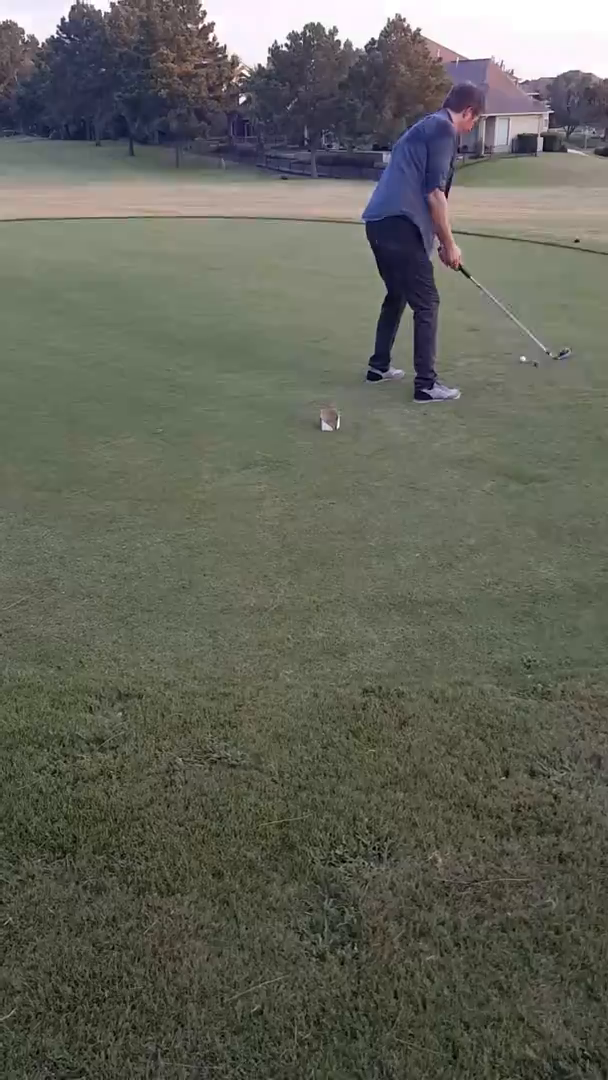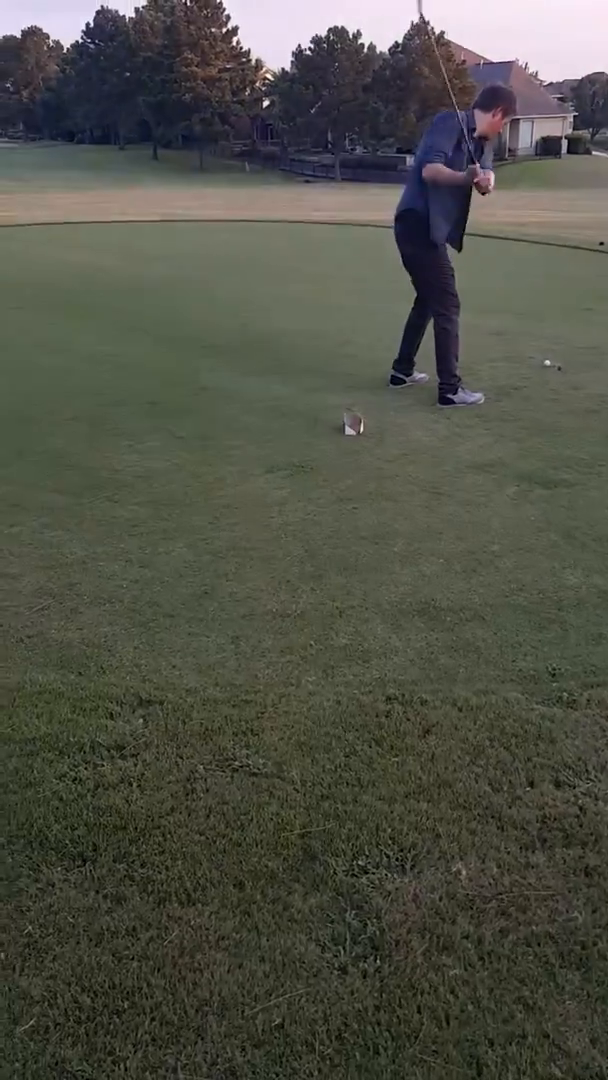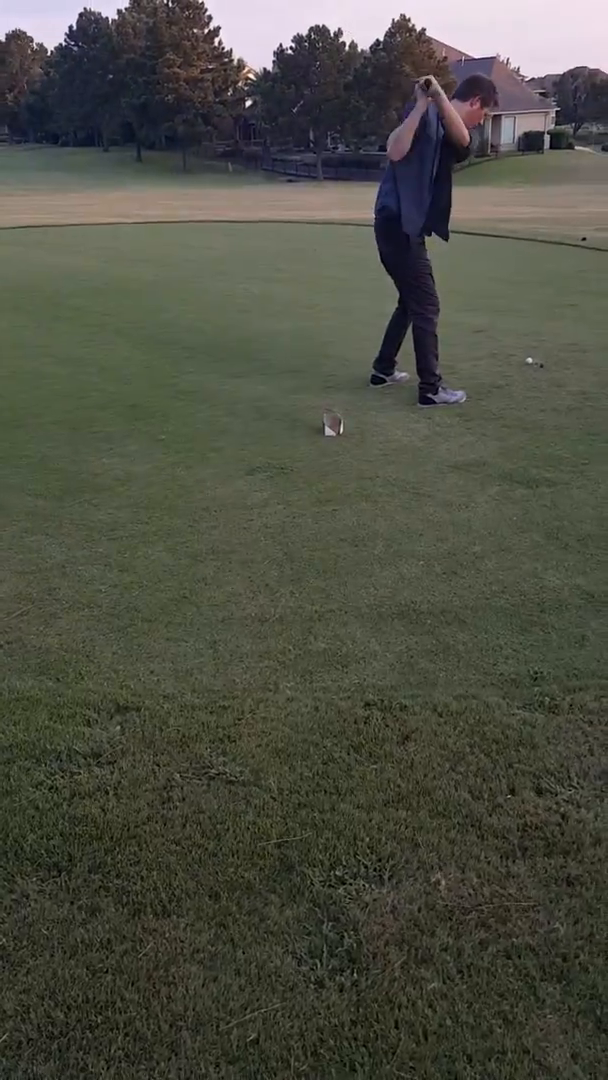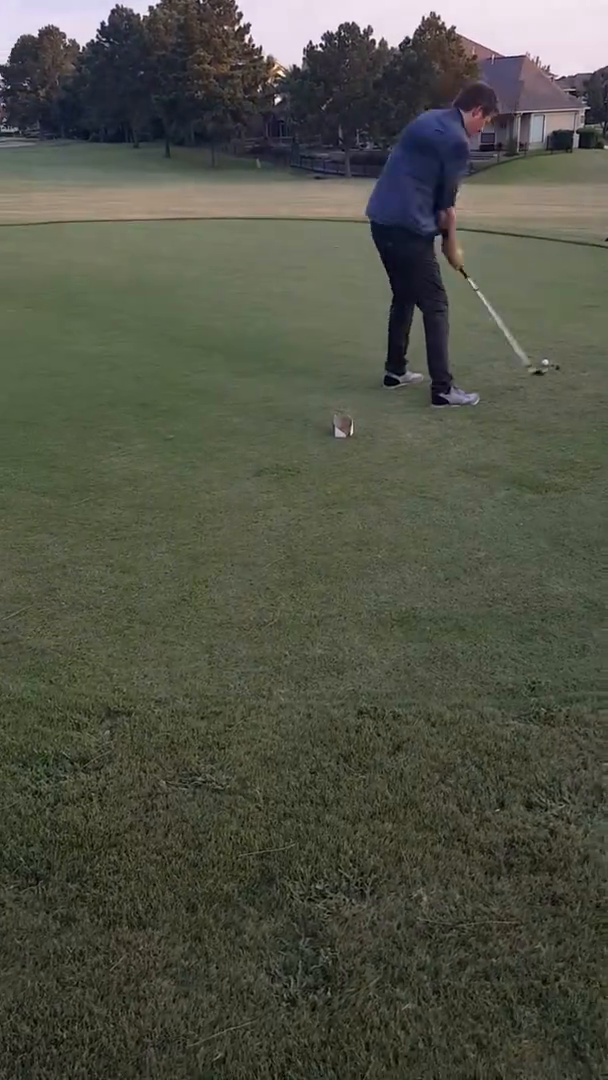
dt=0.4s
person 1, frame 1
left shoulder: (425, 128)
right shoulder: (444, 129)
right elbow: (434, 192)
left wrist: (440, 239)
right wrist: (449, 243)
left hip: (378, 222)
right hip: (399, 225)
left knee: (396, 295)
right knee: (426, 302)
left ankle: (379, 366)
right ankle: (426, 384)
person 1, frame 2
left shoulder: (481, 142)
right shoulder: (451, 121)
left elbow: (486, 179)
right elbow: (429, 170)
left wrist: (483, 179)
right wrist: (463, 177)
left hip: (429, 227)
right hip: (419, 223)
left knee: (427, 300)
right knee: (447, 306)
left ankle: (403, 370)
right ankle: (450, 389)
person 1, frame 3
left shoulder: (451, 127)
right shoulder: (424, 114)
left elbow: (462, 142)
right elbow: (394, 153)
left wrist: (439, 96)
right wrist: (422, 105)
left hip: (409, 226)
right hip: (398, 224)
left knee: (411, 300)
right knee: (425, 306)
left ankle: (383, 369)
right ankle: (430, 388)
person 1, frame 4
left shoulder: (431, 119)
right shoulder: (457, 142)
right elbow: (445, 205)
right wrist: (451, 246)
left hip: (383, 223)
right hip: (407, 229)
left knee: (403, 297)
right knee: (435, 305)
left ankle: (395, 370)
right ankle: (442, 388)
